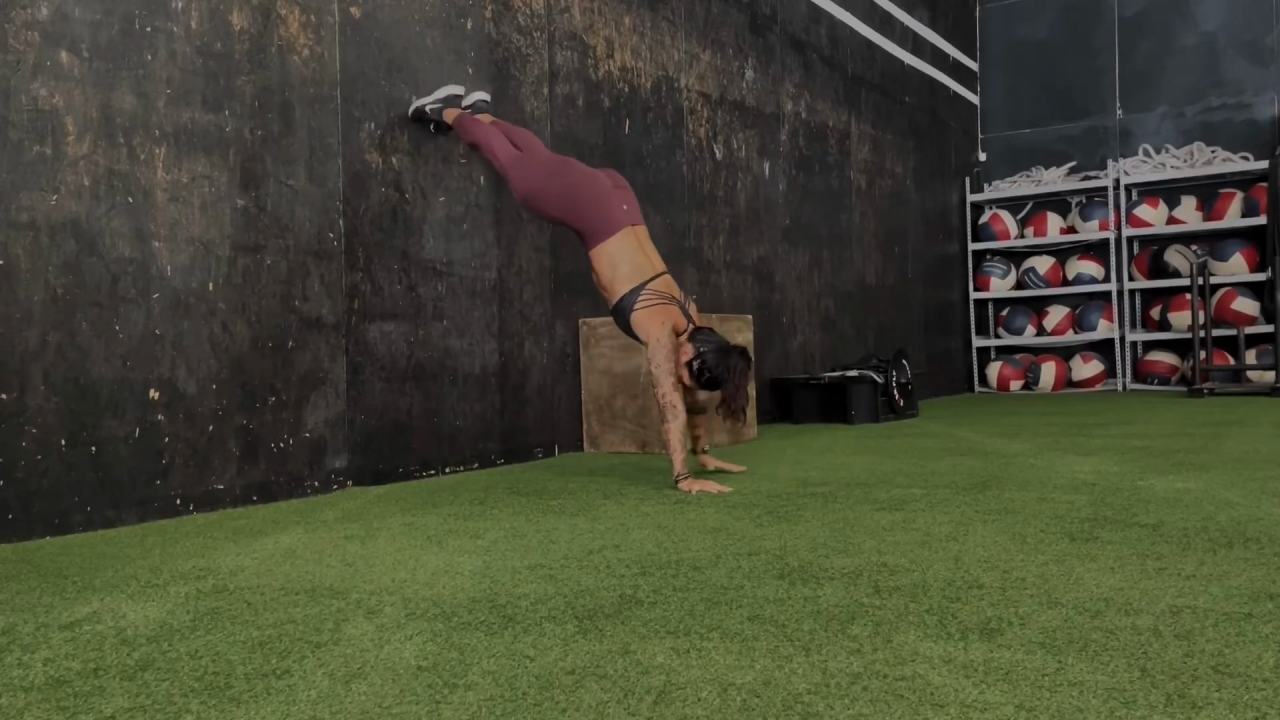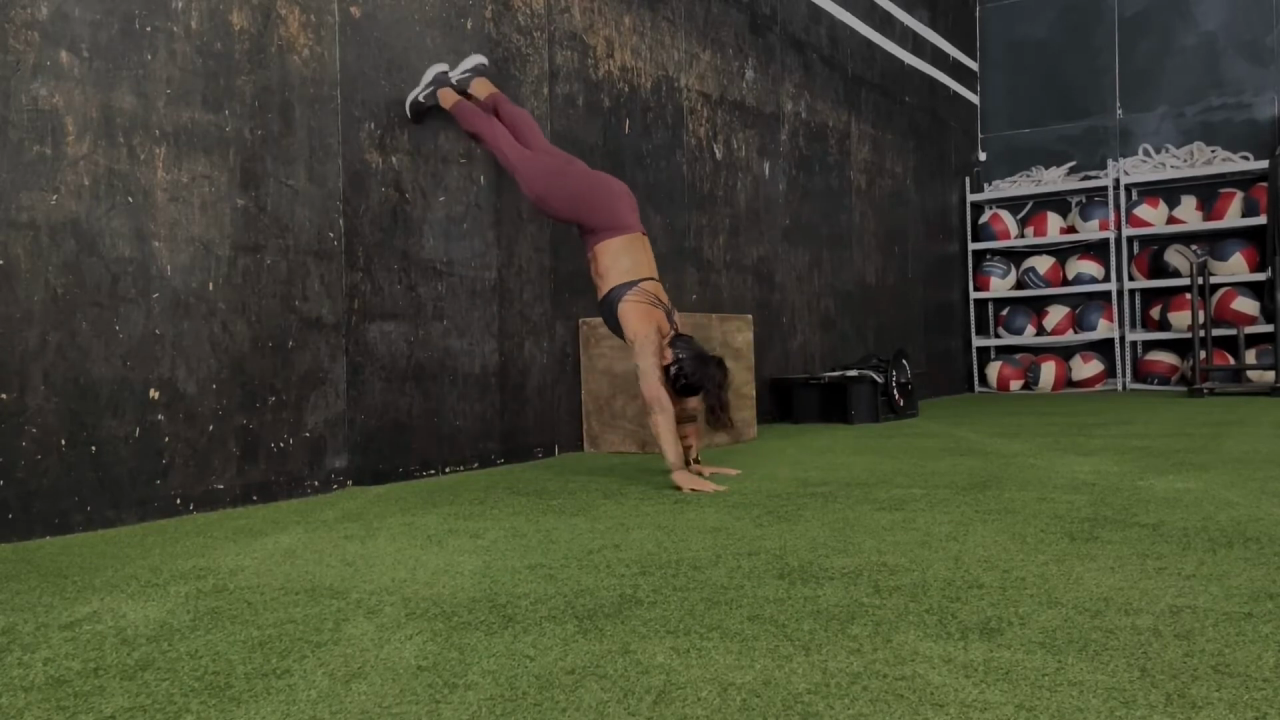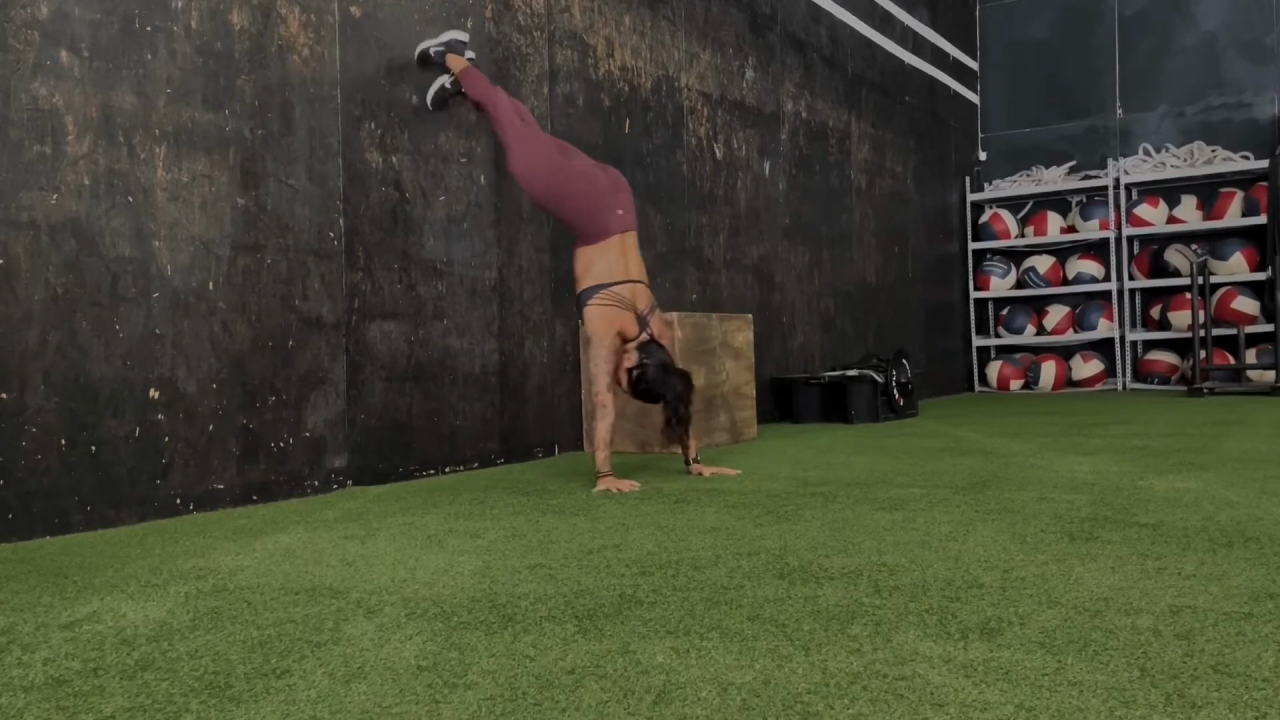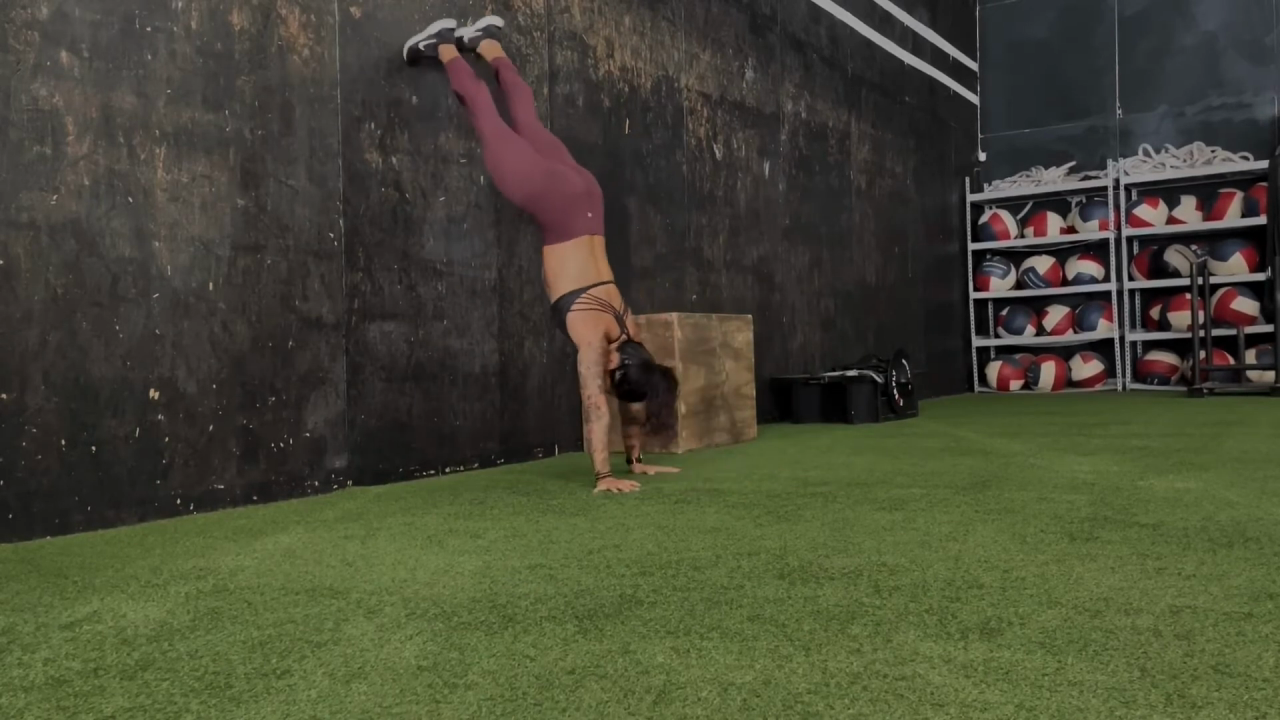
dt=0.4s
person 1, frame 1
left shoulder: (690, 320)
right shoulder: (660, 327)
left elbow: (696, 394)
right elbow: (670, 404)
left wrist: (703, 452)
right wrist: (683, 477)
left hip: (613, 192)
right hip: (593, 204)
left knee: (543, 162)
right knee: (517, 166)
left ankle: (481, 113)
right ankle: (450, 111)
person 1, frame 2
left shoulder: (671, 332)
right shoulder: (646, 327)
left elbow: (684, 402)
right elbow: (658, 402)
left wrist: (695, 462)
right wrist: (678, 470)
left hip: (613, 206)
right hip: (601, 212)
left knee: (541, 152)
right knee: (518, 156)
left ankle: (479, 82)
right ankle: (443, 91)
person 1, frame 3
left shoulder: (657, 332)
right shoulder: (610, 332)
left elbow: (675, 396)
right elbow: (602, 403)
left wrist: (695, 461)
right wrist: (604, 476)
left hip: (613, 195)
right hip: (592, 202)
left knee: (535, 141)
right knee: (519, 139)
left ankle: (466, 78)
right ankle: (451, 56)
person 1, frame 4
left shoulder: (628, 333)
right shoulder: (594, 333)
left elbow: (634, 402)
right elbow: (595, 406)
left wrist: (635, 461)
right wrist: (605, 477)
left hip: (581, 193)
right hip: (561, 204)
left knee: (528, 126)
right knee: (492, 125)
left ankle: (487, 42)
right ankle: (445, 47)
